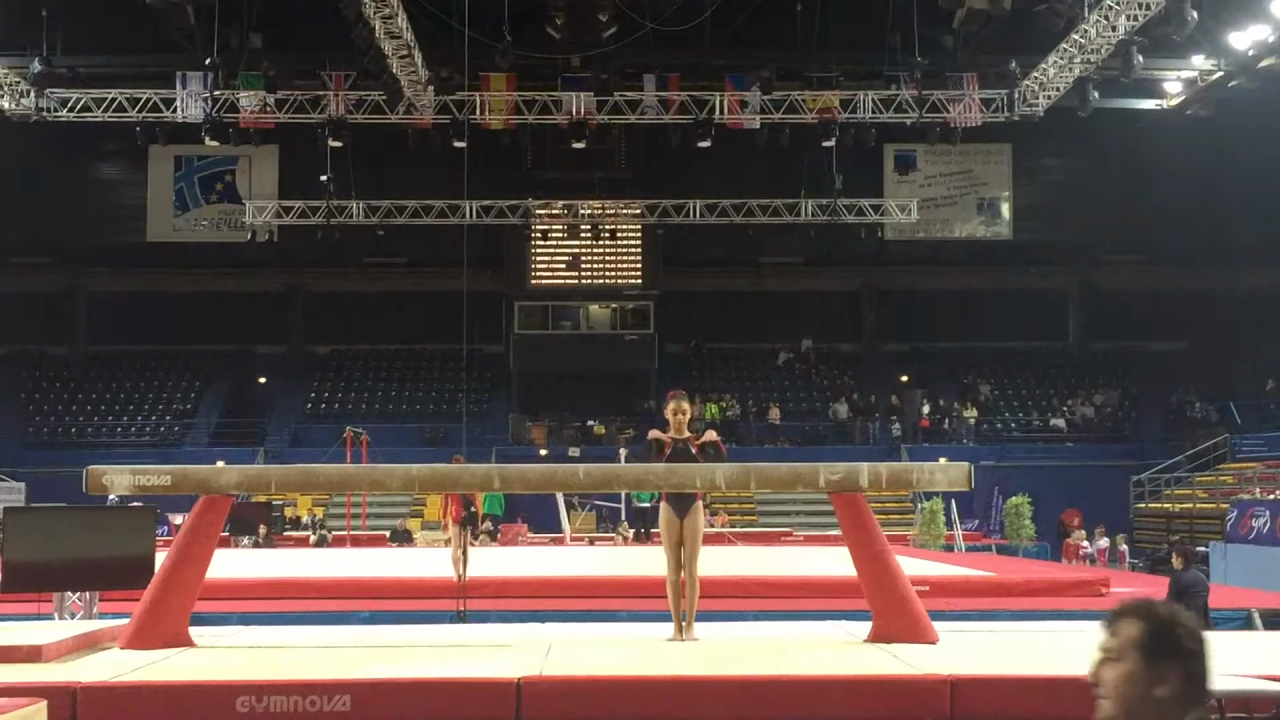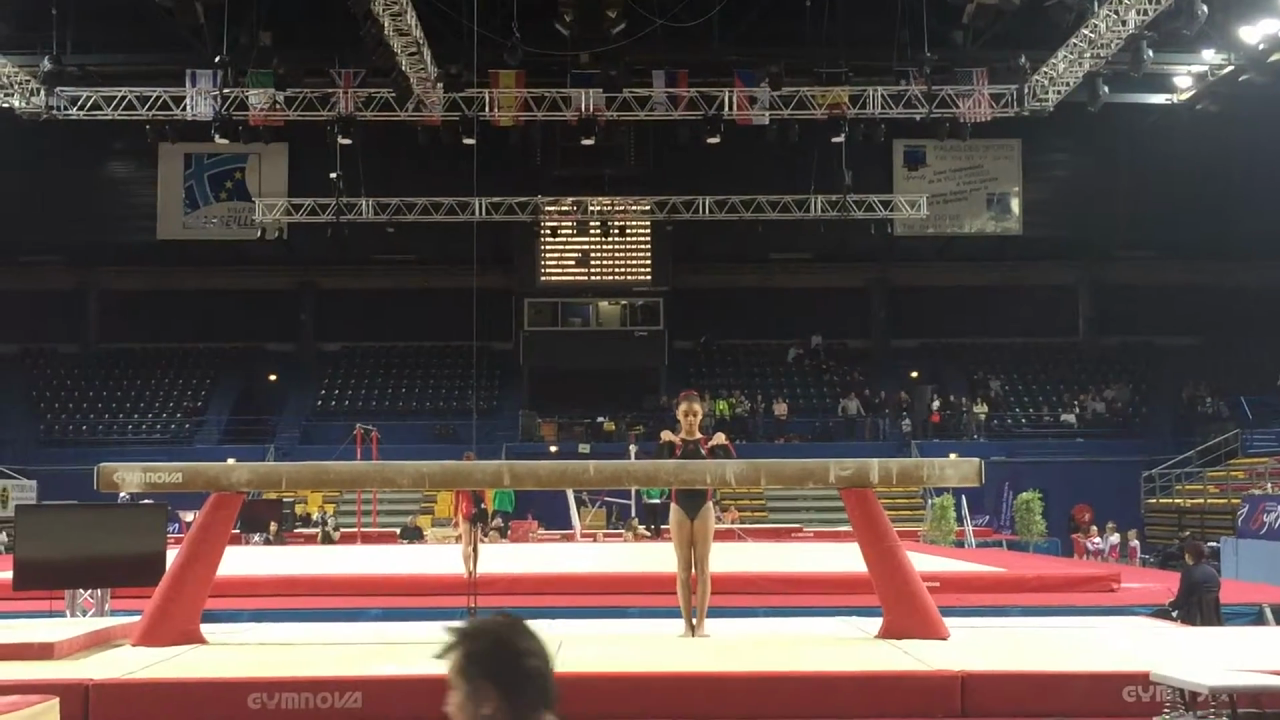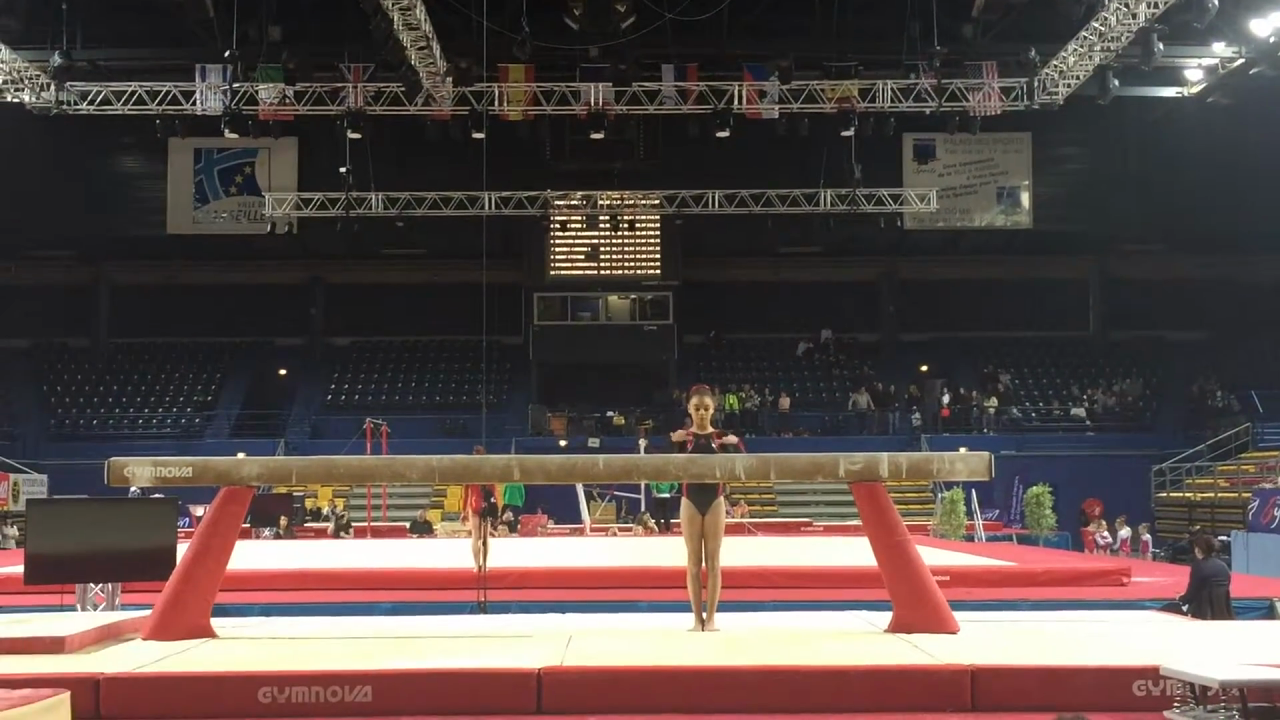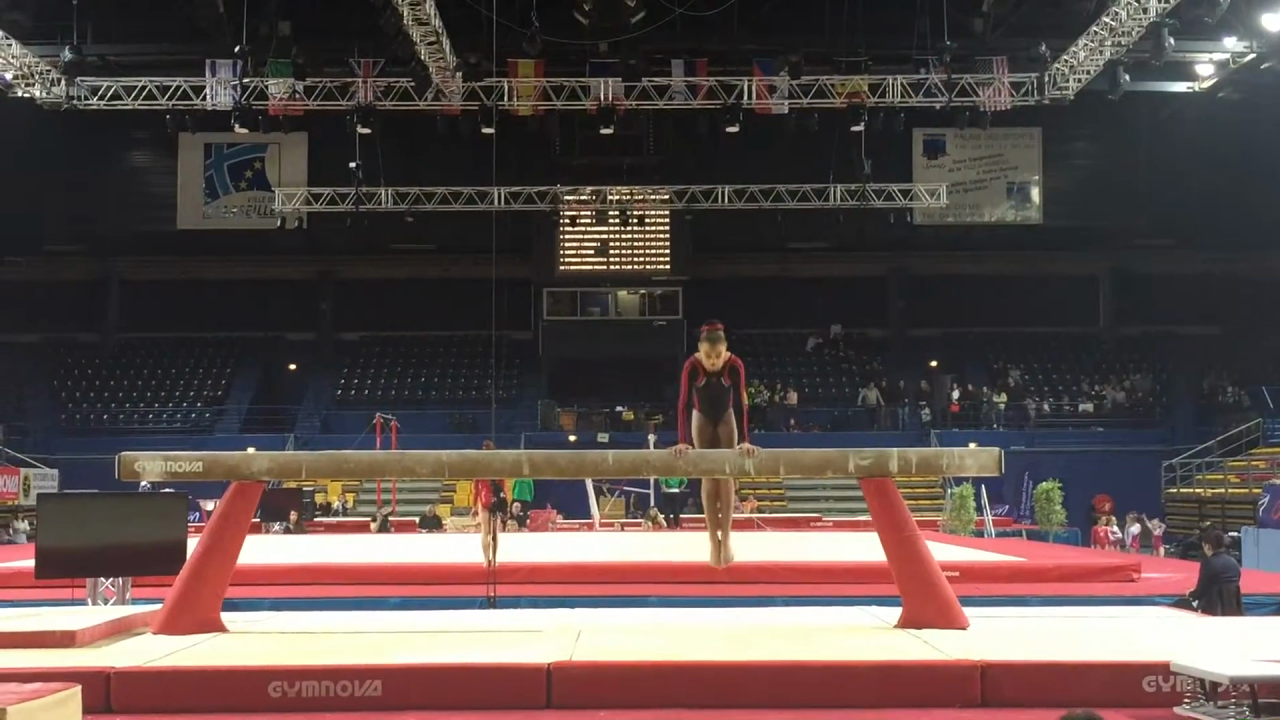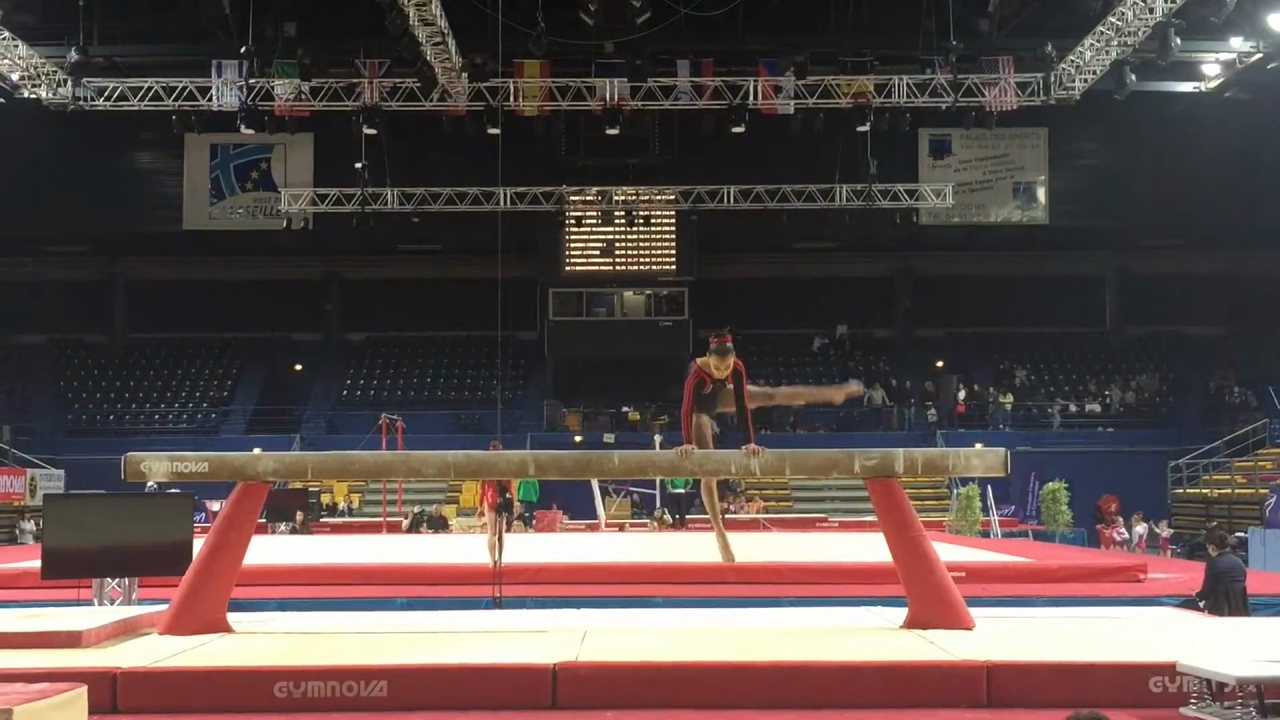
dt=1s
person 1, frame 1
left shoulder: (699, 441)
right shoulder: (661, 441)
left elbow: (721, 462)
left wrist: (714, 441)
right wrist: (651, 440)
left hip: (693, 506)
right hip: (669, 507)
left knee: (690, 567)
right knee: (673, 568)
left ankle: (690, 625)
right ankle: (677, 625)
person 1, frame 2
left shoulder: (710, 443)
right shoulder: (672, 442)
left wrist: (724, 443)
right wrist: (663, 442)
left hip: (704, 507)
right hip: (679, 508)
left knee: (702, 567)
right knee: (684, 568)
left ankle: (700, 623)
right ankle: (687, 624)
person 1, frame 3
left shoulder: (721, 437)
right shoulder: (683, 437)
left wrist: (736, 443)
right wrist: (673, 441)
left hip: (715, 501)
right hip: (690, 502)
left knee: (713, 562)
right knee: (694, 562)
left ankle: (710, 618)
right ankle: (697, 619)
person 1, frame 4
left shoulder: (735, 365)
right shoulder: (691, 366)
left elbow: (740, 402)
right elbow: (684, 403)
left wrist: (744, 441)
right wrist: (683, 441)
left hip: (726, 417)
right hip: (701, 417)
left knee: (726, 475)
right knee: (708, 477)
left ankle: (726, 538)
right ankle: (713, 540)
person 1, frame 5
left shoulder: (737, 368)
right shoulder: (696, 374)
left elbow: (741, 405)
right elbow: (687, 410)
left wrist: (749, 442)
right wrist: (687, 443)
left hip: (720, 397)
right hip: (699, 410)
left knee: (772, 396)
left ankle: (834, 393)
right ankle: (720, 533)
